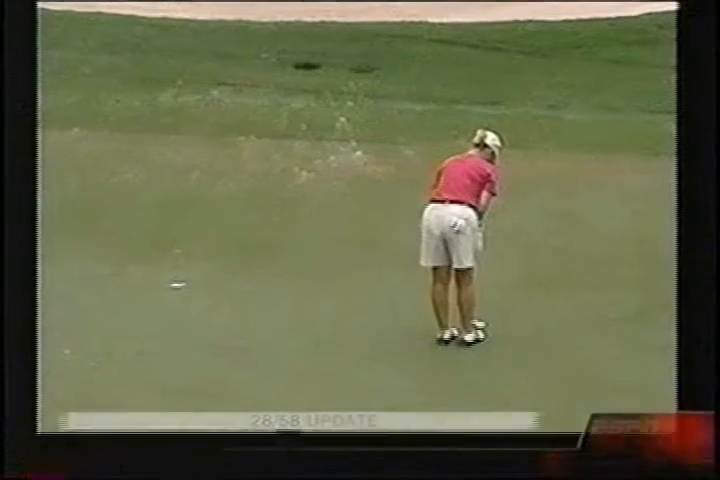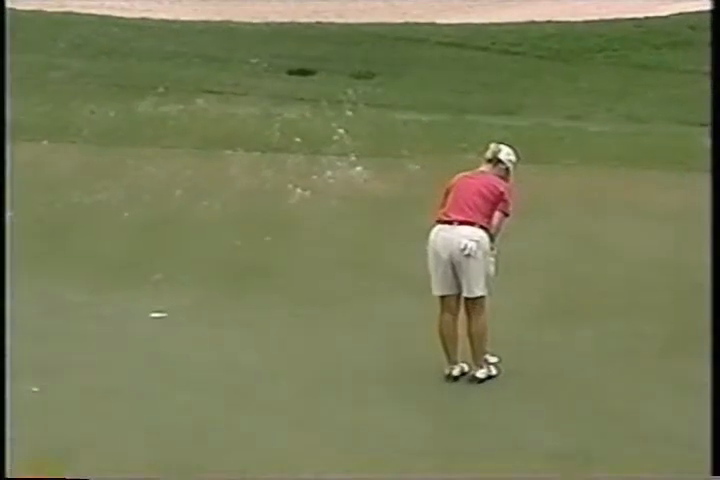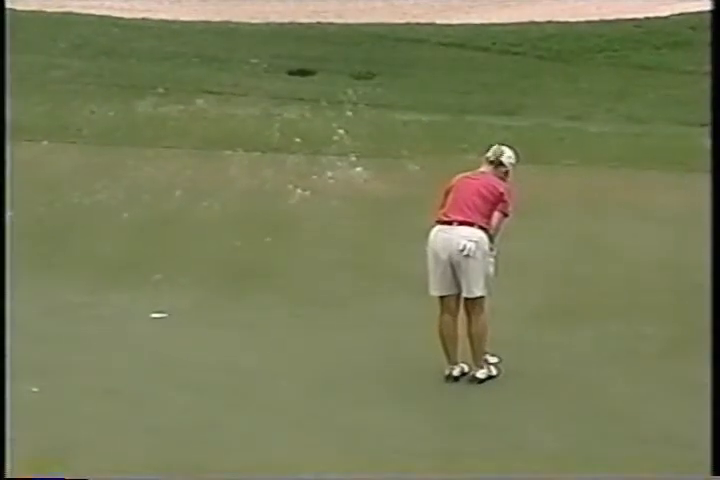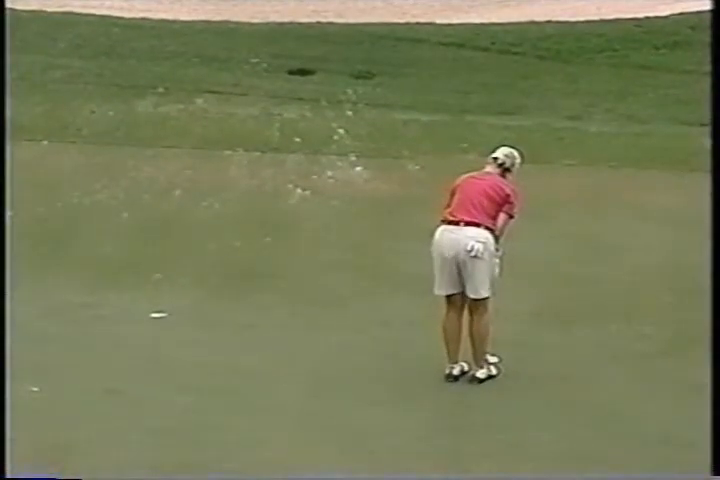
dt=0.5s
person 1, frame 1
left shoulder: (448, 162)
right shoulder: (489, 169)
right elbow: (482, 205)
right wrist: (477, 224)
left hip: (433, 213)
right hip: (461, 216)
left knee: (439, 278)
right knee: (465, 279)
left ankle: (444, 330)
right ankle: (468, 331)
person 1, frame 2
left shoulder: (457, 179)
right shoulder: (502, 187)
right elbow: (495, 226)
right wrist: (488, 248)
left hip: (440, 235)
right hip: (471, 238)
left knee: (448, 308)
right knee: (476, 309)
left ankle: (453, 366)
right ankle: (480, 367)
person 1, frame 3
left shoulder: (457, 180)
right shoulder: (501, 188)
right elbow: (493, 227)
right wrist: (488, 248)
left hip: (439, 236)
right hip: (470, 240)
left knee: (448, 308)
right knee: (476, 309)
left ankle: (453, 366)
right ankle: (480, 367)
person 1, frame 4
left shoulder: (462, 180)
right shoulder: (508, 190)
right elbow: (498, 229)
right wrist: (493, 249)
left hip: (445, 236)
right hip: (476, 239)
left knee: (453, 307)
right knee: (478, 309)
left ankle: (453, 365)
right ankle: (480, 367)
